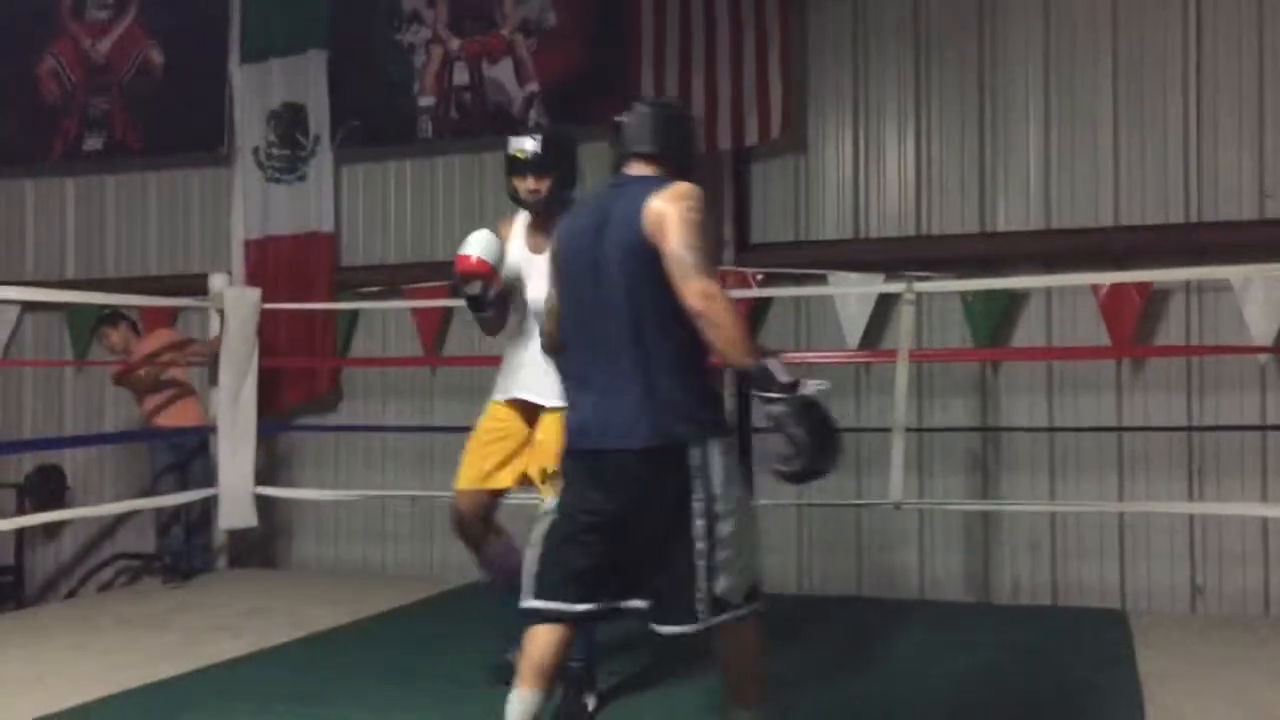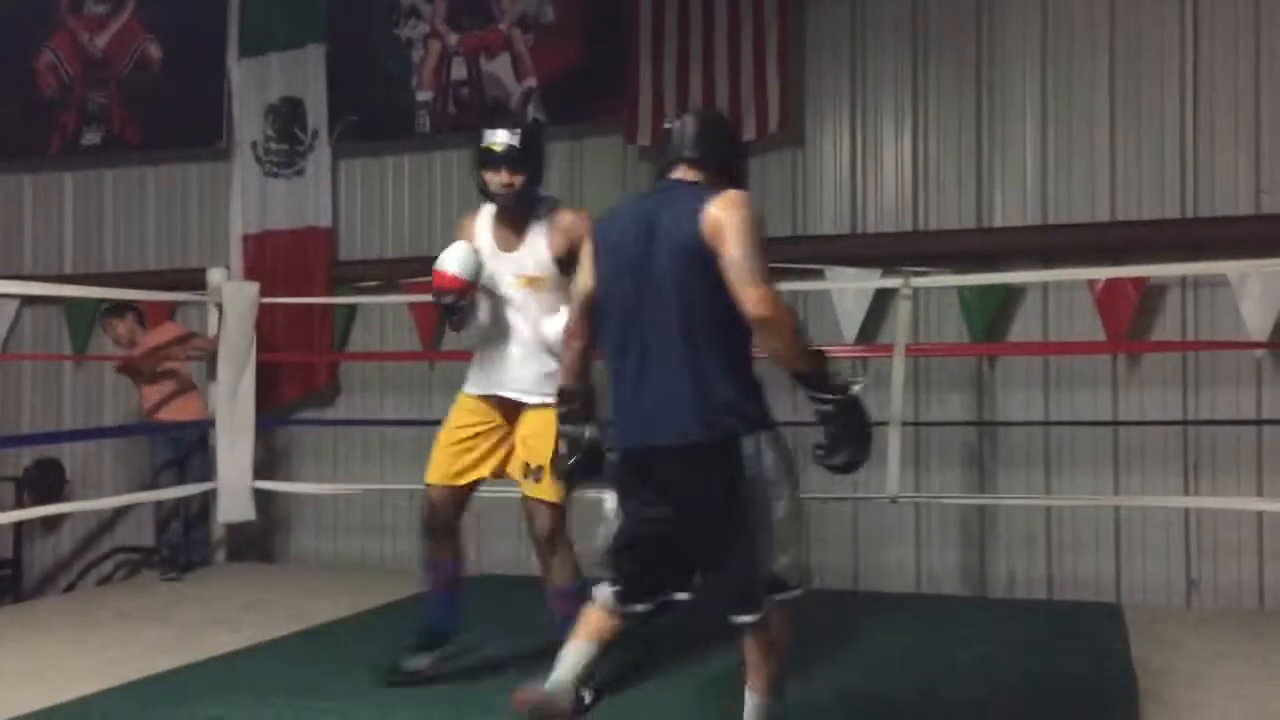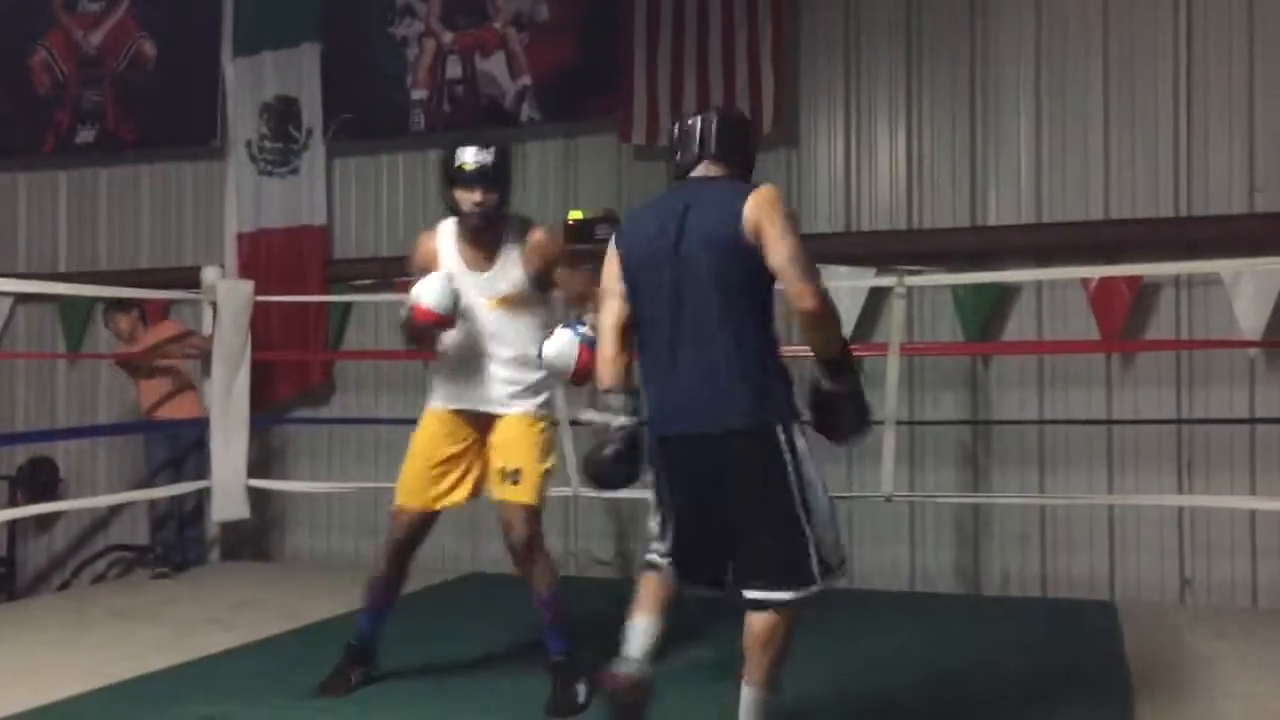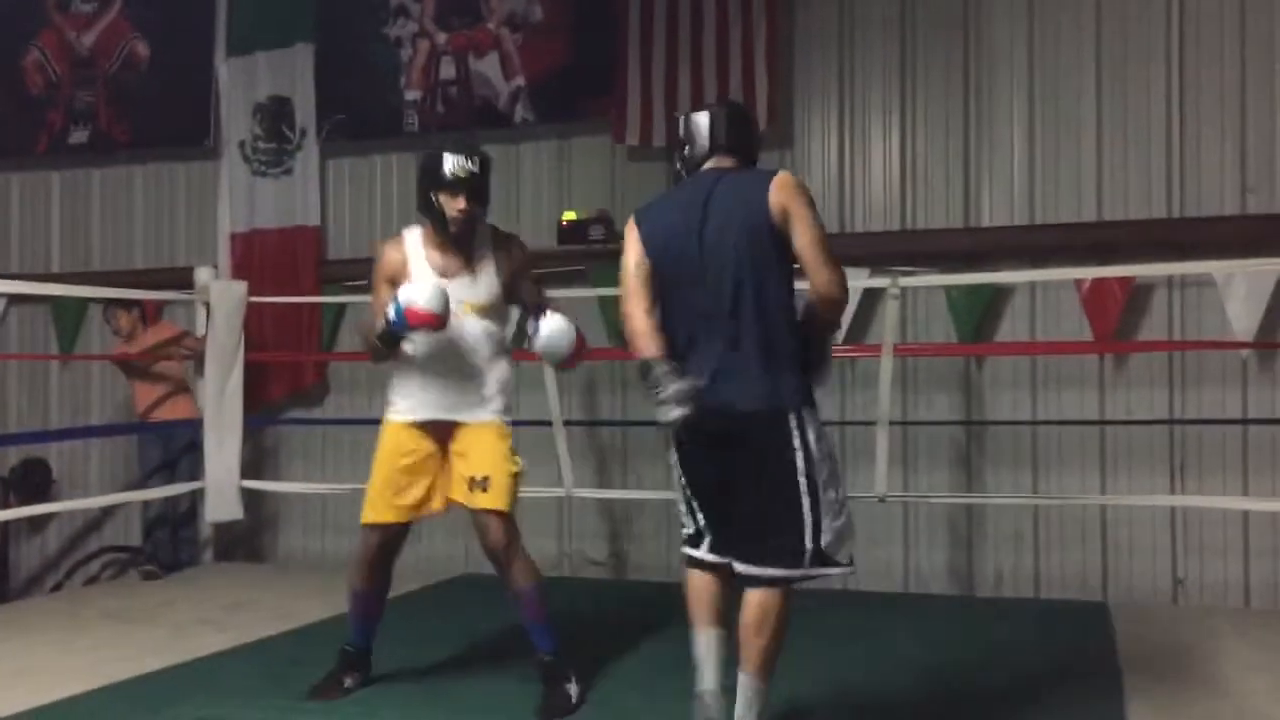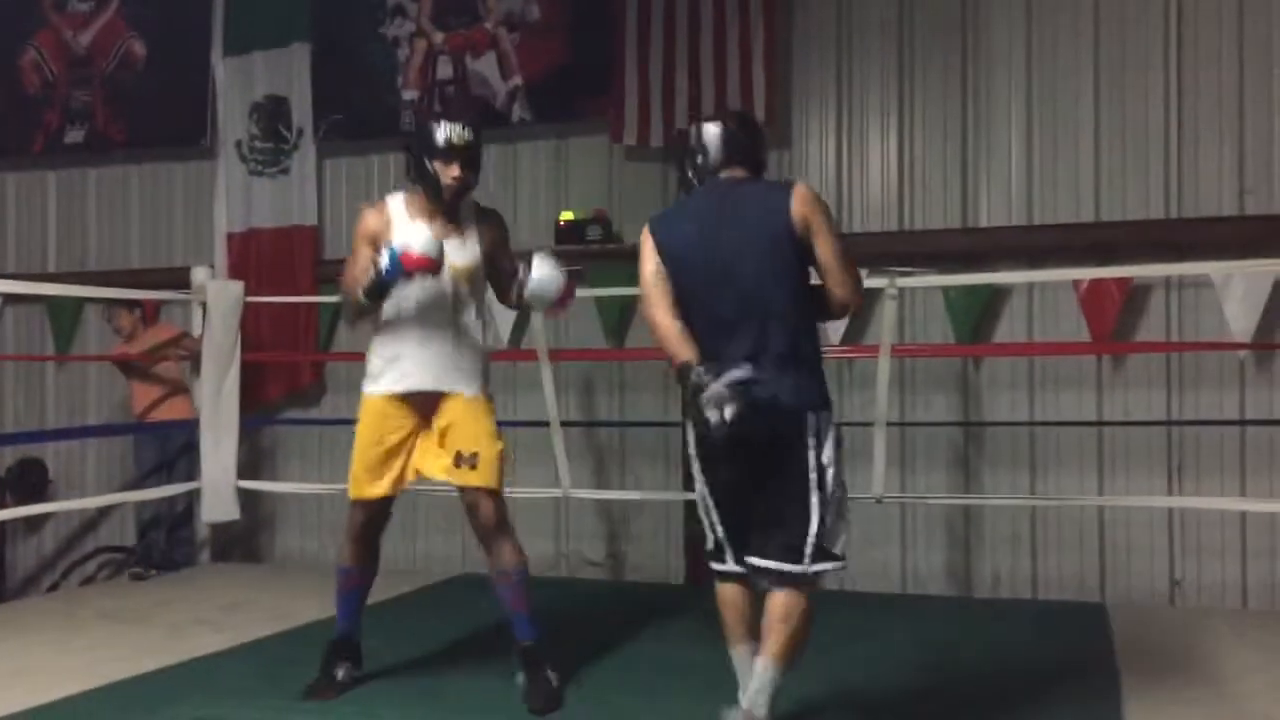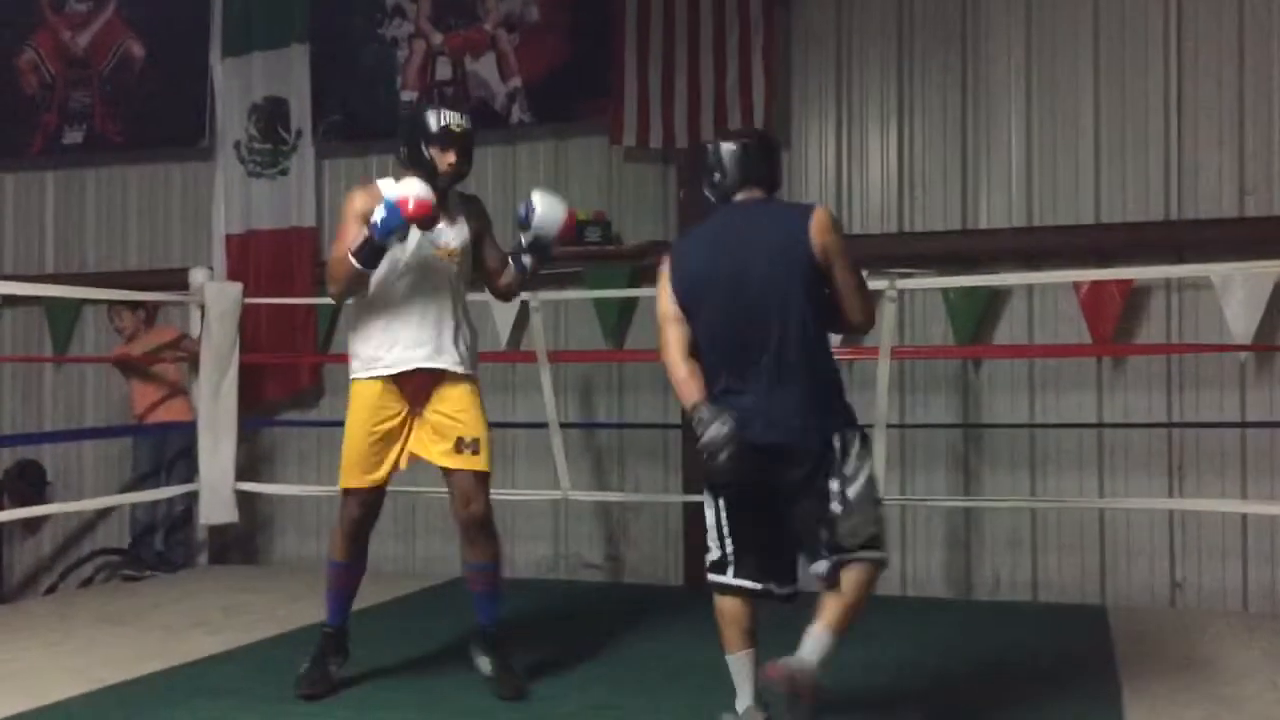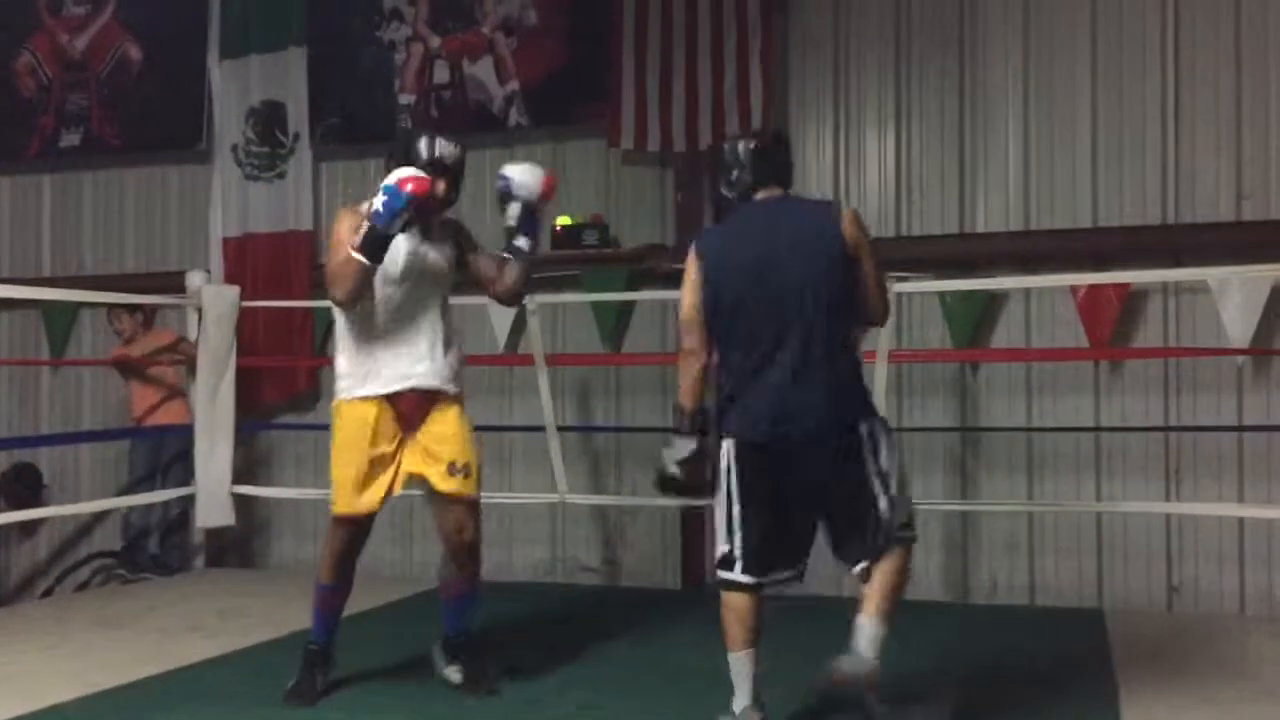
dt=0.1s
person 1, frame 1
left shoulder: (572, 223)
right shoulder: (674, 202)
left elbow: (553, 332)
right elbow: (702, 300)
right wrist: (772, 383)
left hip: (593, 437)
right hip: (673, 434)
left knee: (560, 598)
right knee: (727, 596)
person 1, frame 2
left shoulder: (608, 226)
right shoulder: (724, 206)
left elbow: (576, 329)
right elbow: (760, 307)
left wrist: (572, 415)
right wrist: (828, 390)
left hip: (637, 436)
right hip: (716, 430)
left knee: (626, 582)
right knee: (758, 590)
person 1, frame 3
left shoulder: (631, 228)
right shoulder: (757, 204)
left elbow: (612, 324)
right elbow: (807, 302)
left wrist: (613, 407)
right wrist: (838, 374)
left hip: (672, 423)
right hip: (752, 422)
left knee: (673, 552)
right knee: (774, 579)
left ankle: (633, 659)
person 1, frame 4
left shoulder: (646, 219)
right shoulder: (778, 189)
left elbow: (638, 310)
right elbow: (829, 290)
left wrist: (667, 380)
right wrist: (810, 333)
left hip: (695, 408)
right hip: (768, 402)
left knee: (706, 546)
right knee: (777, 562)
person 1, frame 5
left shoulder: (662, 230)
right shoulder: (796, 201)
left elbow: (662, 318)
right elbow: (845, 297)
left wrist: (705, 378)
left hip: (717, 410)
right hip: (792, 406)
left knee: (731, 558)
right knee: (797, 565)
person 1, frame 6
left shoulder: (680, 255)
right shoulder: (813, 225)
left elbow: (676, 351)
right elbow: (857, 316)
left wrist: (708, 422)
left hip: (734, 431)
right hip: (814, 428)
left knee: (734, 572)
right knee: (858, 555)
right ankle: (805, 661)
person 1, frame 7
left shoulder: (706, 249)
right shoulder: (837, 222)
left elbow: (692, 353)
right elbow: (874, 312)
left wrist: (685, 434)
left hip: (750, 428)
right hip: (836, 419)
left knee: (742, 570)
right knee: (888, 541)
right ankle: (863, 652)
person 2, frame 1
right shoulder: (508, 233)
right wrist: (477, 294)
left hip: (571, 404)
right hip: (511, 397)
right knee: (467, 514)
left ankle: (582, 673)
person 2, frame 2
left shoulder: (567, 226)
right shoulder: (472, 226)
right elbow: (461, 320)
right wrist: (451, 299)
left hip: (547, 399)
right hip: (484, 392)
left knee: (546, 530)
right knee: (438, 509)
right ankle: (436, 635)
person 2, frame 3
left shoulder: (537, 242)
right shoulder: (432, 247)
left elbow: (579, 302)
right elbow: (419, 339)
right wrist: (420, 324)
left hip: (518, 408)
right hip: (449, 406)
left knee: (523, 537)
right knee: (401, 532)
left ankle: (566, 670)
right ankle: (360, 653)
person 2, frame 4
left shoulder: (505, 250)
right shoulder: (397, 254)
left elbow: (536, 309)
right elbow: (377, 347)
right wrist: (393, 327)
left hip: (482, 417)
right hip: (412, 417)
left knee: (500, 540)
right knee: (375, 543)
left ankle: (556, 670)
right ankle: (355, 659)
person 2, frame 5
left shoulder: (486, 223)
right shoulder: (380, 217)
left elbow: (509, 292)
right elbow: (355, 304)
left wrist: (539, 291)
right wrist: (386, 271)
left hip: (461, 388)
right hip: (390, 390)
left knee: (490, 517)
right knee: (363, 519)
left ankle: (533, 657)
right ankle: (345, 648)
person 2, frame 6
left shoulder: (470, 212)
right shoulder: (368, 200)
left elbow: (501, 286)
right elbow: (337, 285)
left wrist: (532, 247)
right wrist: (379, 233)
left hip: (451, 376)
right hip: (380, 376)
left knee: (474, 509)
right knee: (356, 510)
left ankle: (489, 641)
right ankle: (332, 642)
person 2, frame 7
left shoulder: (448, 232)
right shoulder: (353, 222)
left elbow: (507, 289)
right elbow: (342, 294)
left wrist: (523, 226)
right wrist: (379, 227)
left hip: (437, 395)
right hip: (369, 397)
left knee: (461, 532)
right knee: (347, 531)
left ankle: (452, 647)
right ankle: (316, 658)
person 3, frame 1
left shoulder: (163, 338)
right shoulder: (123, 370)
left elbow: (209, 350)
right elbow: (143, 386)
right wrist: (166, 364)
left hip: (193, 429)
right hip: (161, 435)
left knee: (197, 499)
left ankle: (199, 564)
right ankle: (174, 567)
person 3, frame 2
left shoulder: (168, 332)
right shoulder: (127, 360)
left elbow: (209, 346)
right elbow: (145, 374)
right wrist: (165, 356)
left hip: (193, 423)
right hip: (162, 428)
left knee: (196, 493)
left ankle: (198, 557)
right ankle: (172, 560)
person 3, frame 3
left shoulder: (168, 329)
right shoulder: (125, 354)
left elbow: (207, 346)
right elbow: (141, 364)
right wrist: (164, 352)
left hip: (190, 420)
right hip: (157, 425)
left knee: (190, 491)
right knee: (162, 490)
left ankle: (191, 556)
right ankle: (166, 558)
person 3, frame 4
left shoulder: (165, 331)
right shoulder: (123, 353)
left elbow: (201, 348)
right elbow: (139, 365)
right wrist: (163, 354)
left hip: (185, 421)
right hip: (152, 426)
left knee: (184, 492)
right knee: (156, 491)
left ankle: (184, 556)
right ankle: (158, 557)
person 3, frame 5
left shoulder: (165, 332)
right shoulder: (121, 352)
left elbow: (199, 349)
right elbow: (137, 364)
right wrist: (162, 354)
left hip: (181, 421)
right hip: (148, 426)
left knee: (179, 490)
right knee: (149, 489)
left ankle: (178, 556)
right ankle: (148, 557)
person 3, frame 6
left shoulder: (165, 334)
right shoulder: (122, 353)
left elbow: (198, 351)
right elbow: (138, 364)
right wrist: (160, 355)
left hip: (180, 423)
right hip: (147, 427)
left knee: (178, 492)
right knee: (143, 490)
left ankle: (176, 557)
right ankle: (140, 558)
person 3, frame 7
left shoulder: (163, 337)
right shoulder: (120, 355)
left elbow: (196, 354)
right elbow: (136, 365)
right wrist: (159, 357)
left hip: (177, 426)
right hip: (144, 430)
left knee: (174, 495)
right knee: (138, 493)
left ankle: (171, 560)
right ankle: (133, 559)
